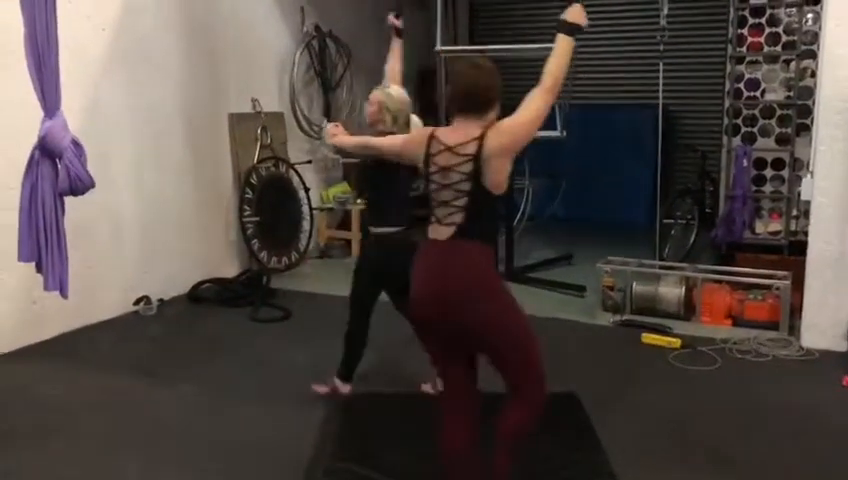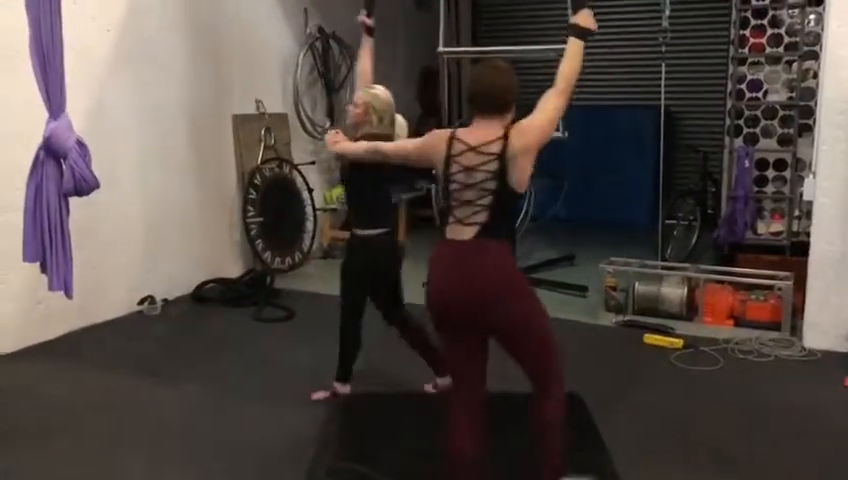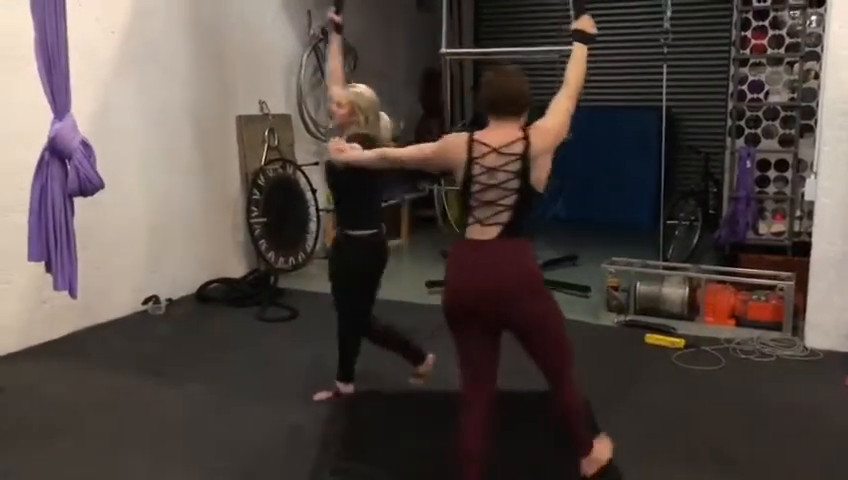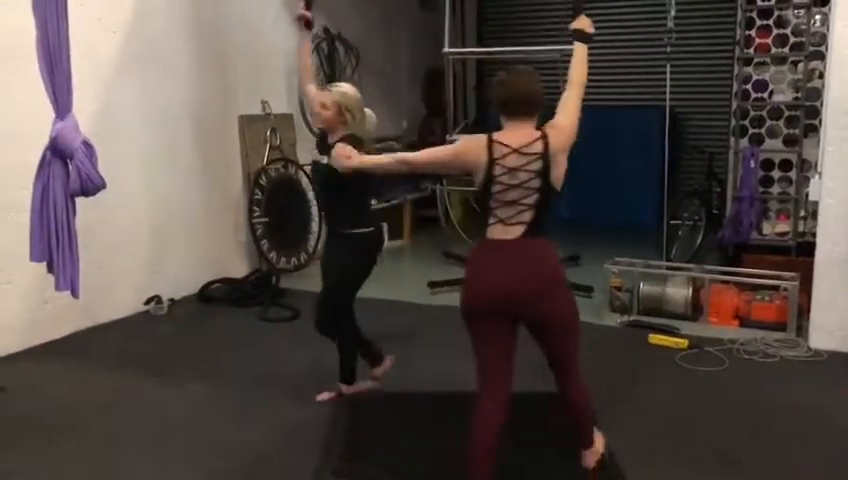
dt=0.1s
person 1, frame 1
left shoulder: (426, 141)
right shoulder: (501, 140)
left elbow: (373, 144)
right elbow: (548, 89)
left wrist: (343, 138)
left hip: (428, 274)
right hip: (472, 277)
left knee: (458, 393)
right knee: (529, 390)
person 1, frame 2
left shoulder: (442, 143)
right shoulder: (520, 142)
left elbow: (383, 149)
right elbow: (560, 90)
left wrist: (346, 146)
right wrist: (579, 32)
left hip: (446, 273)
right hip: (494, 275)
left knee: (465, 393)
right knee: (549, 381)
person 1, frame 3
left shoulder: (461, 147)
right shoulder: (543, 141)
left elbow: (398, 155)
right elbow: (570, 91)
left wrist: (353, 155)
right wrist: (582, 39)
left hip: (464, 271)
right hip: (515, 272)
left knee: (477, 389)
right knee: (560, 375)
person 1, frame 4
left shoulder: (476, 148)
right shoulder: (556, 141)
left elbow: (408, 160)
right elbow: (574, 90)
left wrist: (358, 162)
right wrist: (581, 38)
left hip: (486, 271)
right hip: (537, 271)
left knee: (492, 388)
right knee: (567, 373)
person 2, frame 1
right shoulder: (381, 138)
right elbow: (391, 82)
right wrist: (397, 38)
left hip: (389, 243)
right hip: (384, 240)
left knee: (403, 310)
right knee: (359, 310)
left ankle: (438, 377)
right ankle: (343, 380)
person 2, frame 2
left shoulder: (373, 146)
right shoulder: (366, 140)
right elbow: (365, 80)
right wrist: (366, 36)
left hip: (374, 244)
right hip: (365, 241)
left knee: (394, 314)
right knee: (351, 313)
left ankle: (442, 372)
right ankle: (345, 382)
person 2, frame 3
left shoulder: (364, 145)
right shoulder: (345, 139)
left elbow: (357, 164)
right elbow: (334, 82)
right wrist: (336, 35)
left hip: (365, 244)
right hip: (345, 241)
left knee: (360, 322)
right knee: (346, 314)
left ankle: (419, 358)
right ankle: (344, 382)
person 2, frame 4
left shoulder: (353, 146)
right shoulder: (326, 139)
left elbow: (353, 165)
right elbow: (307, 81)
left hip: (358, 242)
right hip: (338, 240)
left knee: (329, 318)
right knee: (337, 313)
left ankle: (377, 361)
right ankle: (348, 382)
